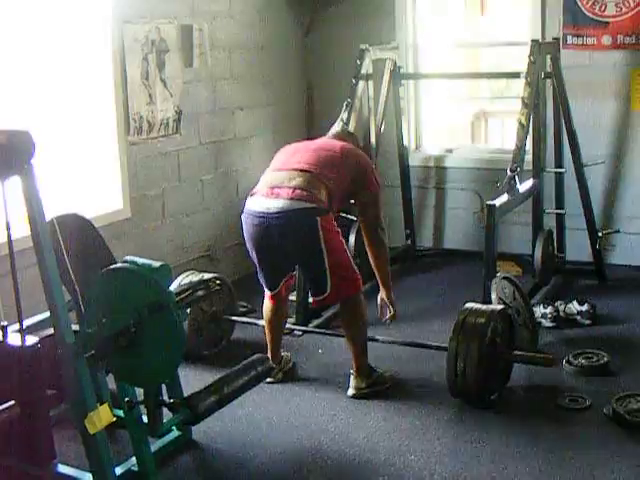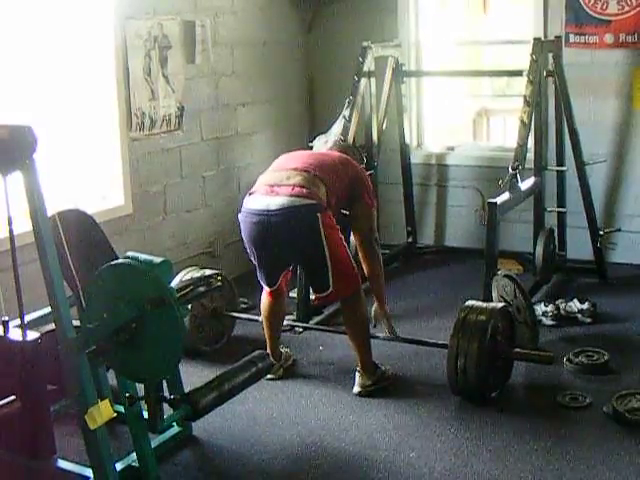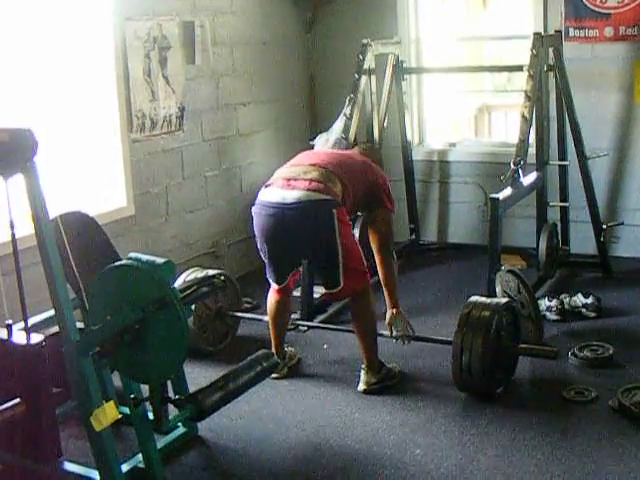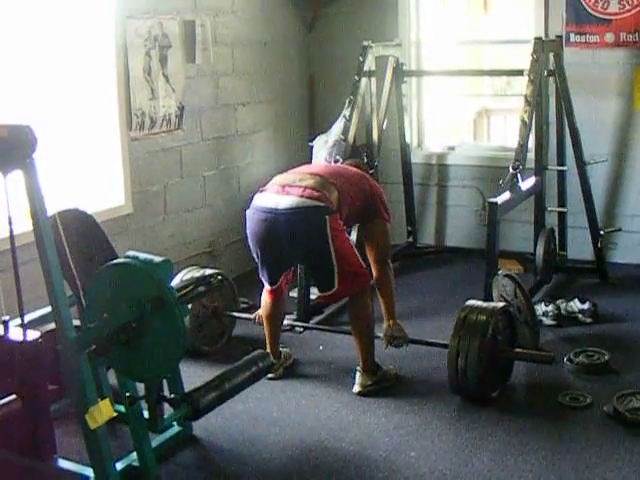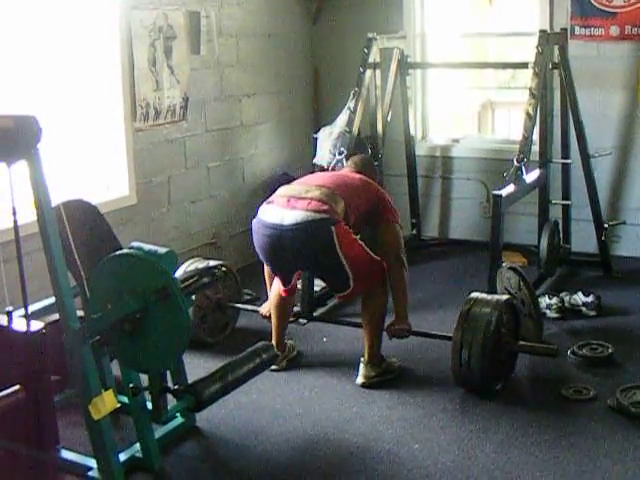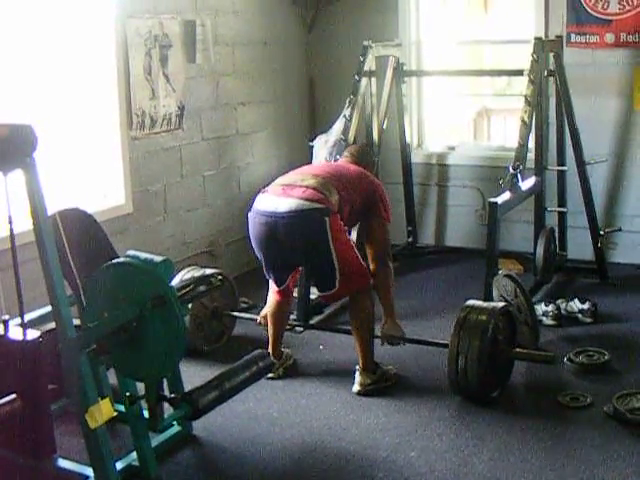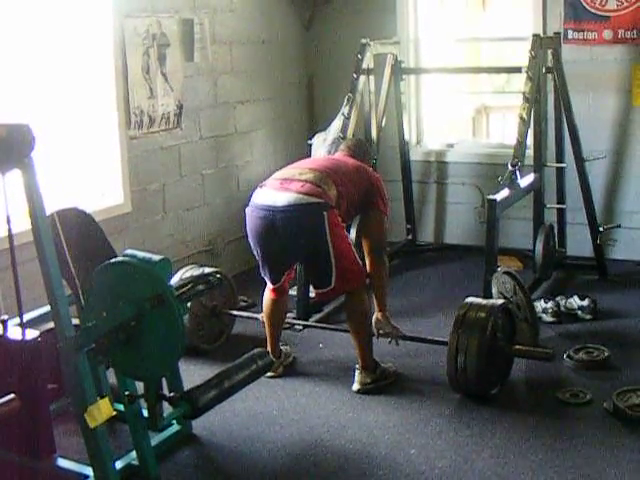
dt=0.7s
person 1, frame 1
left shoulder: (292, 149)
right shoulder: (358, 159)
right elbow: (373, 230)
right wrist: (386, 289)
left hip: (253, 212)
right hip: (301, 213)
left knee: (275, 289)
right knee: (349, 290)
left ankle: (275, 364)
right ankle: (362, 376)
person 1, frame 2
left shoulder: (288, 158)
right shoulder: (355, 171)
right elbow: (367, 242)
right wrist: (380, 303)
left hip: (251, 211)
right hip: (301, 212)
left knee: (272, 286)
right knee: (348, 290)
left ankle: (274, 360)
right ankle: (367, 374)
person 1, frame 3
left shoulder: (307, 157)
right shoulder: (375, 176)
right elbow: (383, 248)
right wrist: (394, 308)
left hip: (266, 205)
right hip: (316, 206)
left knee: (280, 284)
right knee: (358, 287)
left ankle: (279, 359)
right ankle: (373, 372)
person 1, frame 4
left shoulder: (305, 171)
right shoulder: (369, 188)
right elbow: (381, 261)
left wrist: (266, 308)
right wrist: (391, 321)
left hip: (259, 210)
right hip: (309, 214)
left knee: (273, 284)
right knee: (358, 288)
left ankle: (273, 359)
right ankle: (368, 374)
person 1, frame 5
left shoulder: (312, 179)
right shoulder: (374, 193)
left elbow: (277, 248)
right elbow: (396, 259)
left wrist: (271, 299)
right wrist: (401, 318)
left hip: (264, 224)
right hip: (313, 227)
left knee: (284, 276)
right knee: (376, 279)
left ankle: (277, 350)
right ankle: (372, 366)
person 1, frame 6
left shoulder: (309, 170)
right shoulder: (371, 185)
right elbow: (380, 258)
left wrist: (271, 302)
right wrist: (390, 319)
left hip: (260, 214)
right hip: (308, 218)
left knee: (281, 284)
right knee: (359, 288)
left ankle: (274, 359)
right ankle: (367, 373)
person 1, frame 7
left shoulder: (307, 164)
right shoulder: (369, 178)
right elbow: (375, 252)
right wrist: (382, 313)
left hip: (258, 209)
right hip: (306, 211)
left knee: (275, 282)
right knee: (354, 286)
left ankle: (273, 357)
right ankle: (368, 371)
